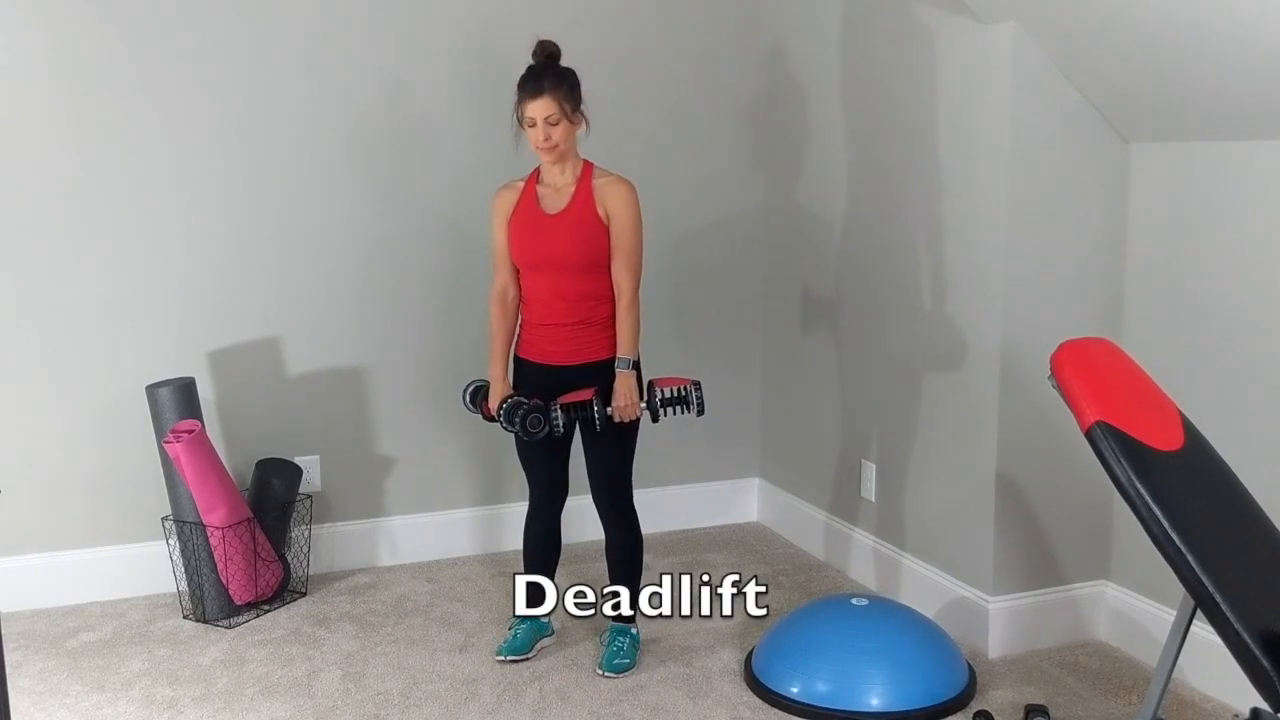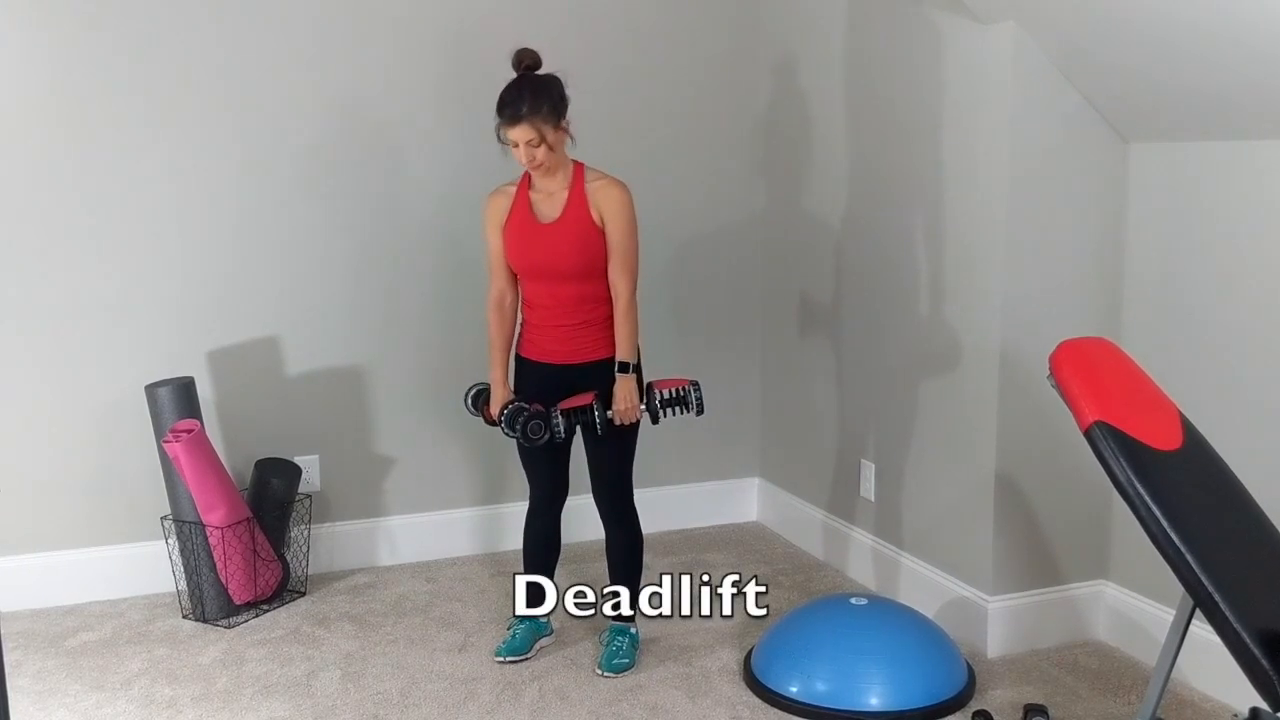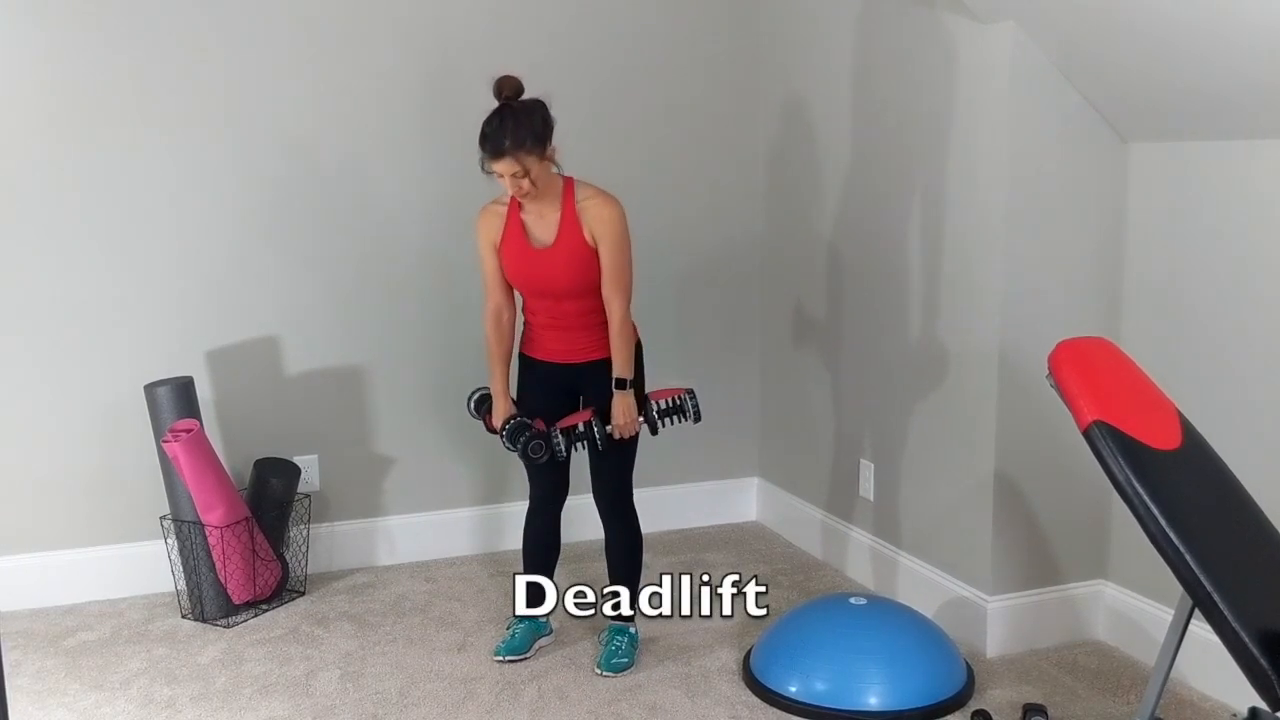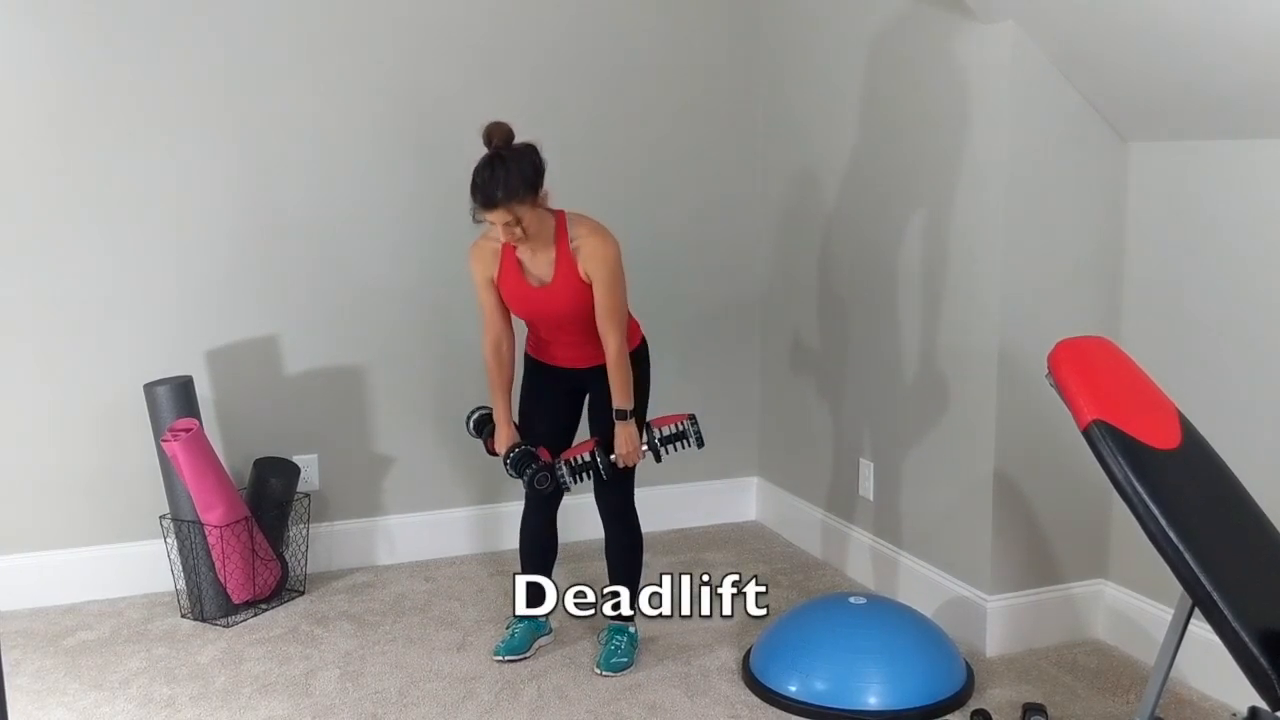
dt=0.4s
person 1, frame 1
left shoulder: (614, 193)
right shoulder: (508, 200)
left elbow: (625, 291)
right elbow: (505, 292)
left wrist: (626, 371)
right wrist: (497, 375)
left hip: (601, 369)
right hip: (536, 372)
left knee: (613, 500)
right knee: (543, 499)
left ankle: (623, 626)
right ankle: (535, 617)
person 1, frame 2
left shoulder: (607, 194)
right shoulder: (501, 204)
left elbow: (623, 293)
right elbow: (502, 296)
left wrist: (625, 374)
right wrist: (498, 379)
left hip: (602, 368)
right hip: (537, 370)
left knee: (613, 499)
right knee: (544, 497)
left ankle: (623, 625)
right ankle: (534, 616)
person 1, frame 3
left shoulder: (599, 210)
right shoulder: (492, 221)
left elbow: (617, 308)
right elbow: (499, 311)
left wrist: (623, 389)
right wrist: (500, 392)
left hip: (606, 365)
right hip: (541, 369)
left knee: (612, 498)
right knee: (544, 496)
left ankle: (622, 625)
right ankle: (533, 616)
person 1, frame 4
left shoulder: (592, 244)
right shoulder: (485, 255)
left elbow: (613, 340)
right elbow: (498, 342)
left wrist: (624, 419)
right wrist: (503, 421)
left hip: (613, 366)
right hip: (547, 370)
left knee: (613, 499)
right knee: (539, 495)
left ankle: (622, 624)
right ankle: (532, 615)
